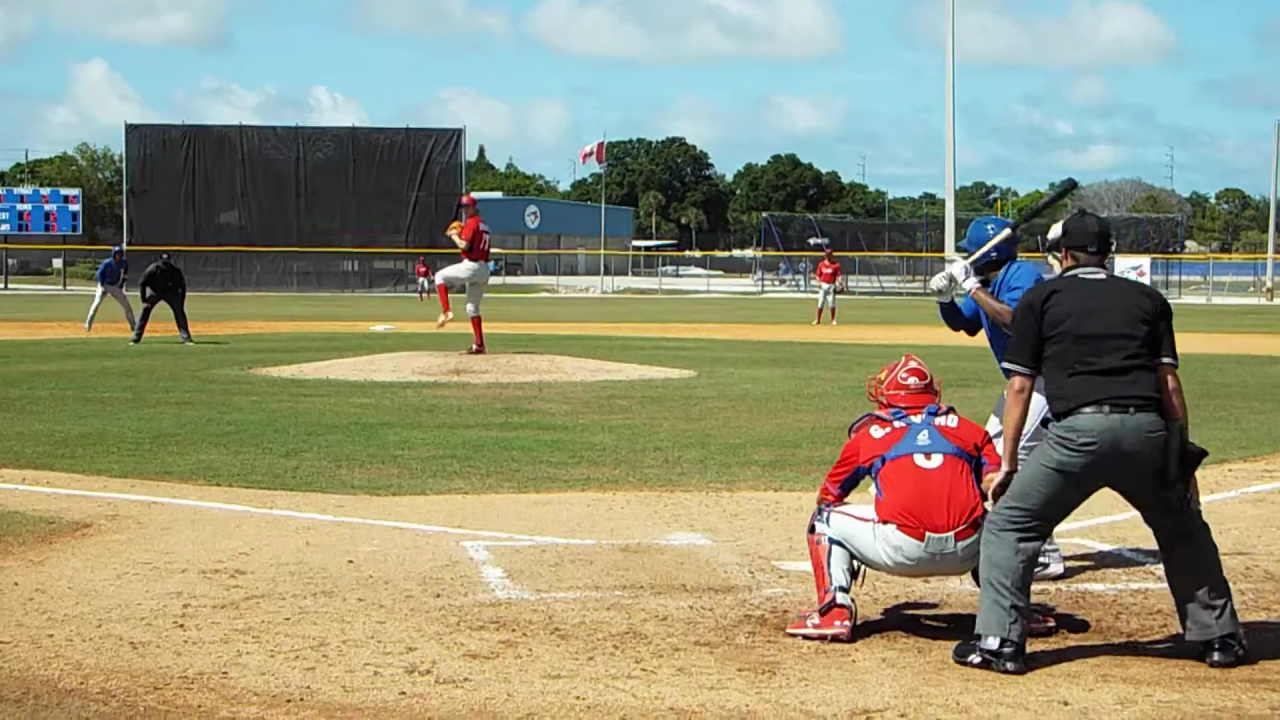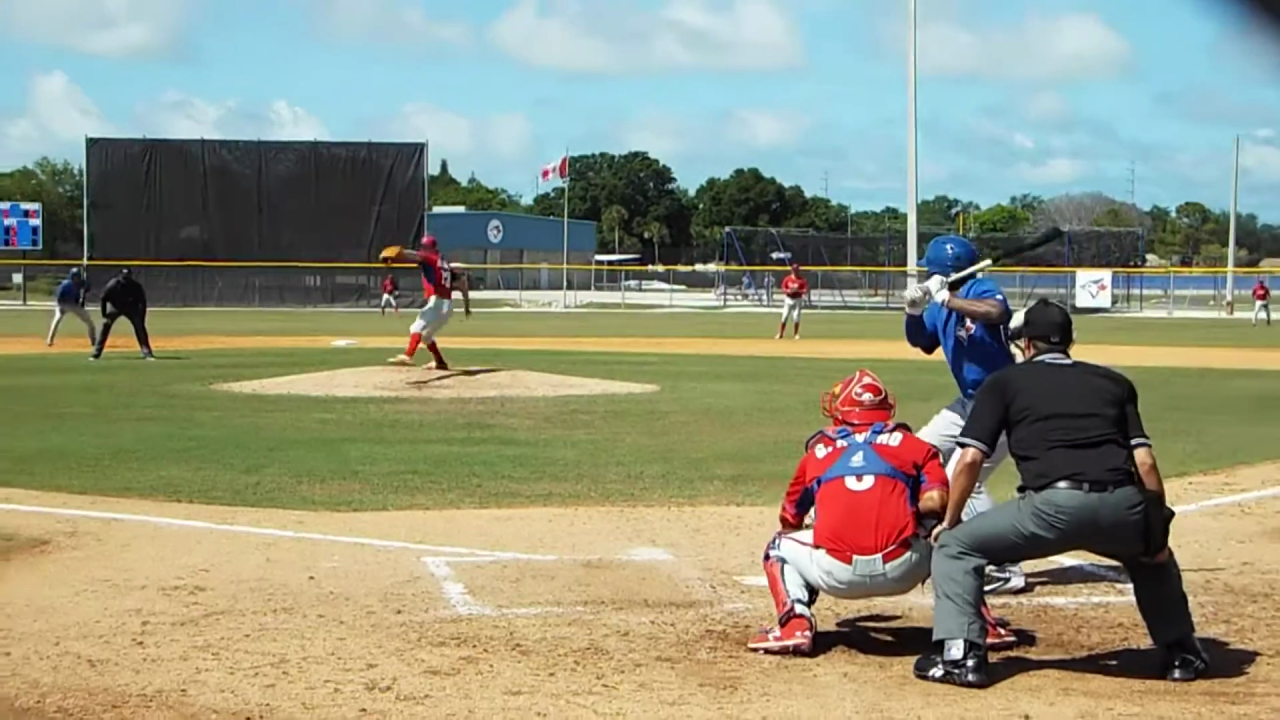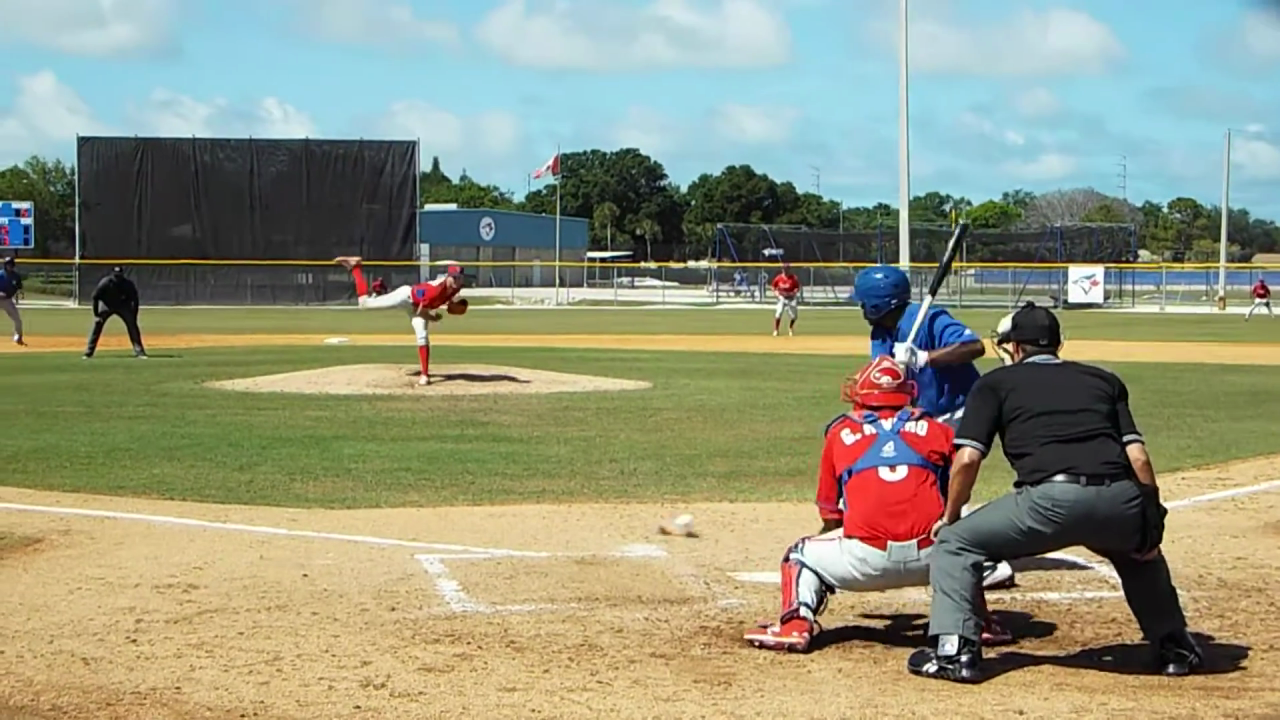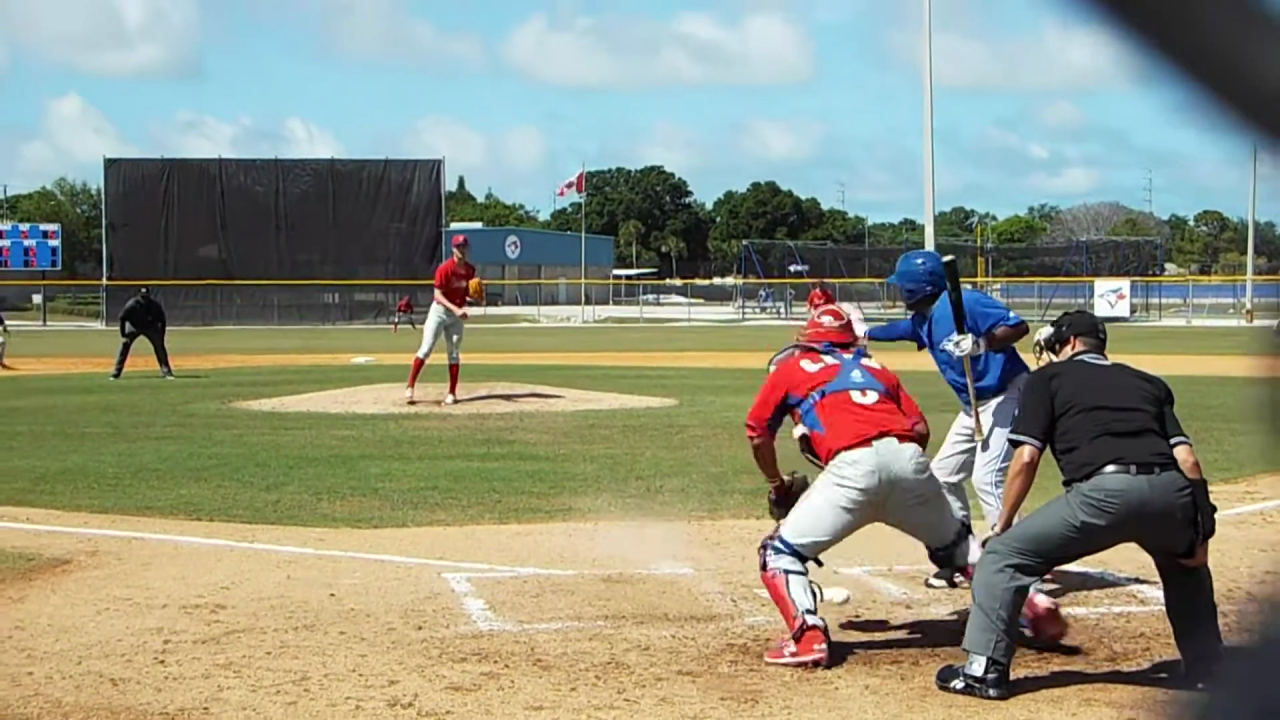
dt=0.7s
person 1, frame 1
left shoulder: (1041, 298)
right shoulder: (1147, 297)
left elbow: (1019, 387)
right elbow: (1170, 383)
left wrist: (1008, 459)
right wrist: (1183, 453)
left hip: (1078, 431)
right hip: (1146, 431)
left knee: (1007, 525)
right knee: (1182, 528)
left ankle: (999, 642)
right ankle: (1220, 636)
person 1, frame 2
left shoulder: (1005, 381)
right shoulder: (1114, 381)
left elbow: (970, 458)
right elbow: (1145, 462)
left wrist: (949, 522)
right wrist: (1159, 528)
left hip: (1053, 506)
right hip: (1122, 508)
left knee: (955, 546)
right knee: (1151, 551)
left ankle: (960, 655)
right ankle: (1182, 652)
person 1, frame 3
left shoulder: (994, 383)
right shoulder: (1103, 379)
left elbow: (967, 460)
right elbow: (1138, 458)
left wrist: (949, 518)
right wrist: (1151, 525)
left hip: (1052, 500)
right hip: (1121, 501)
left knee: (954, 543)
right knee: (1137, 550)
left ankle: (955, 652)
right ankle: (1175, 648)
person 1, frame 4
left shoulder: (1048, 378)
right shoulder: (1149, 383)
left elbow: (1027, 458)
right elbow: (1186, 459)
left wrist: (1002, 525)
right wrist: (1199, 529)
left hip: (1102, 492)
right hip: (1170, 492)
left knee: (1003, 555)
right knee: (1185, 560)
left ankle: (985, 670)
right ankle: (1206, 664)
person 2, frame 1
left shoulder: (1023, 274)
right shoulder: (986, 284)
left elbow: (1011, 320)
right elbow: (961, 323)
left wrist: (970, 287)
right wrist: (945, 296)
left hip: (1046, 383)
left ankle: (1045, 557)
person 2, frame 2
left shoulder: (981, 289)
right shoulder: (943, 303)
left elbow: (996, 313)
right elbow: (920, 342)
left wrist: (943, 298)
right wrist: (914, 310)
right hip: (971, 401)
left ankle: (1006, 572)
person 2, frame 3
left shoulder: (929, 319)
right shoulder: (881, 332)
left elbow: (974, 349)
left wrist: (922, 359)
left hip: (962, 412)
right hip: (931, 413)
left ankle: (991, 565)
person 2, frame 4
left shoulder: (964, 303)
right shoulder: (923, 320)
left elbow: (1018, 327)
right elbow: (895, 329)
left wrist: (980, 343)
right wrist: (861, 333)
left hip: (1004, 396)
right hip: (974, 405)
left knee: (988, 481)
right knee: (945, 474)
person 3, frame 1
left shoulder: (868, 432)
right shoulder: (967, 427)
left elbow: (826, 499)
left hip: (899, 545)
right hip: (965, 549)
left knee: (824, 518)
left ankle: (834, 613)
person 3, frame 2
left shoulder: (818, 449)
right shoulder: (915, 445)
left elbow: (789, 520)
right elbow: (936, 502)
left hip: (838, 571)
right hip: (902, 566)
left knee: (780, 546)
left ankle: (794, 625)
person 3, frame 3
left shoulder: (841, 431)
right shoulder: (937, 430)
left elbow: (828, 517)
left hip: (866, 556)
right hip: (929, 554)
left knee: (801, 556)
left ankle: (794, 626)
person 3, frame 4
left shoulder: (790, 366)
right shoulder: (877, 369)
left elbow: (757, 432)
right elbow: (920, 429)
left wrist: (776, 483)
left hip: (853, 466)
right hip: (908, 458)
left knee: (779, 553)
right knee: (954, 541)
left ankle: (809, 637)
right ankle: (1027, 602)
